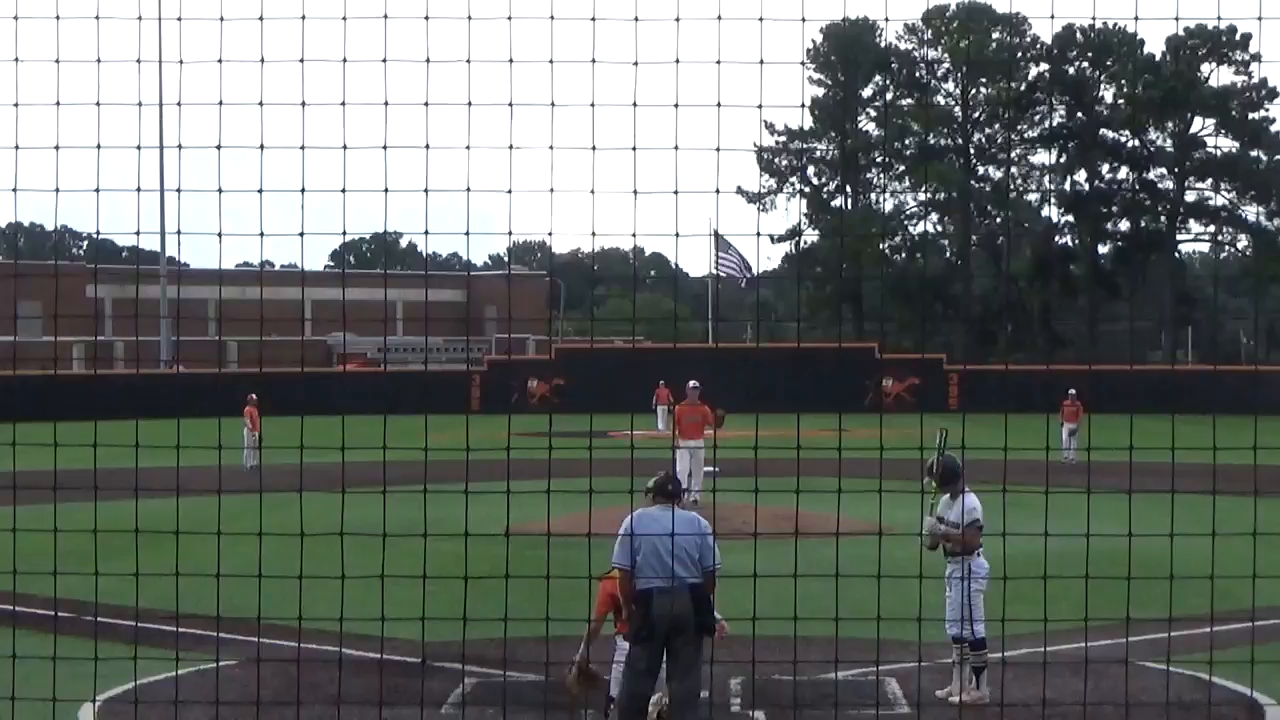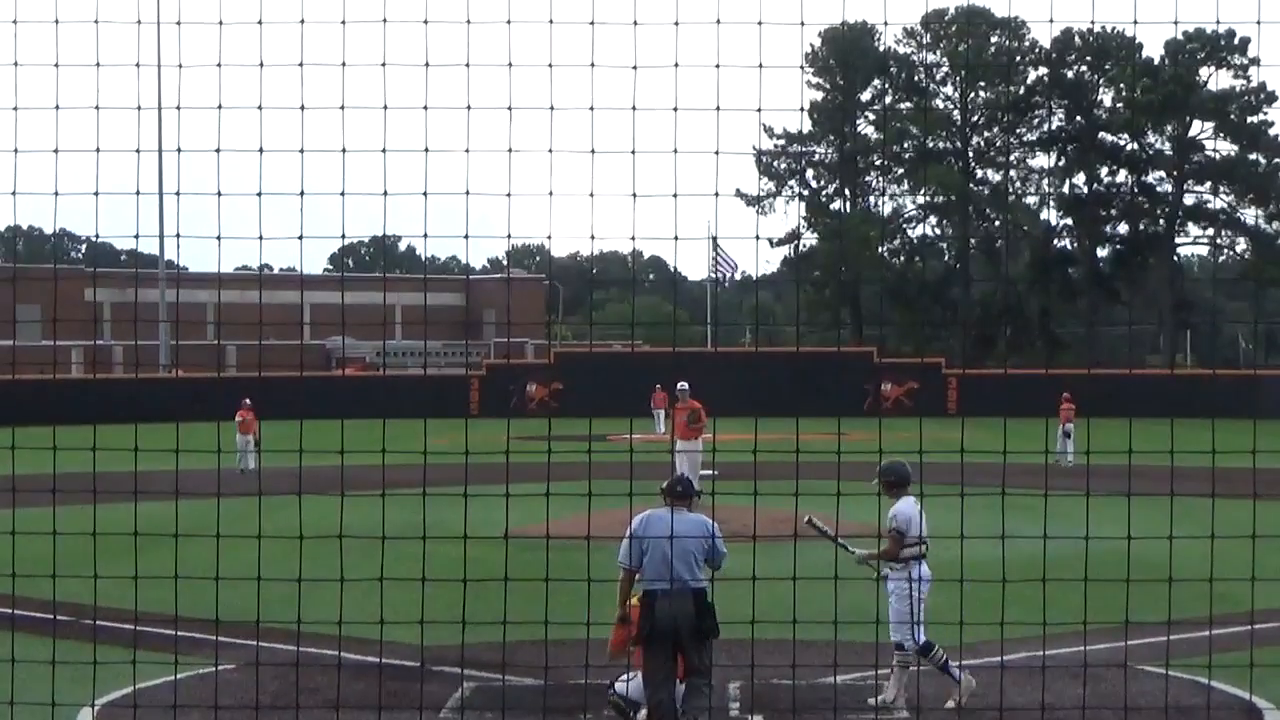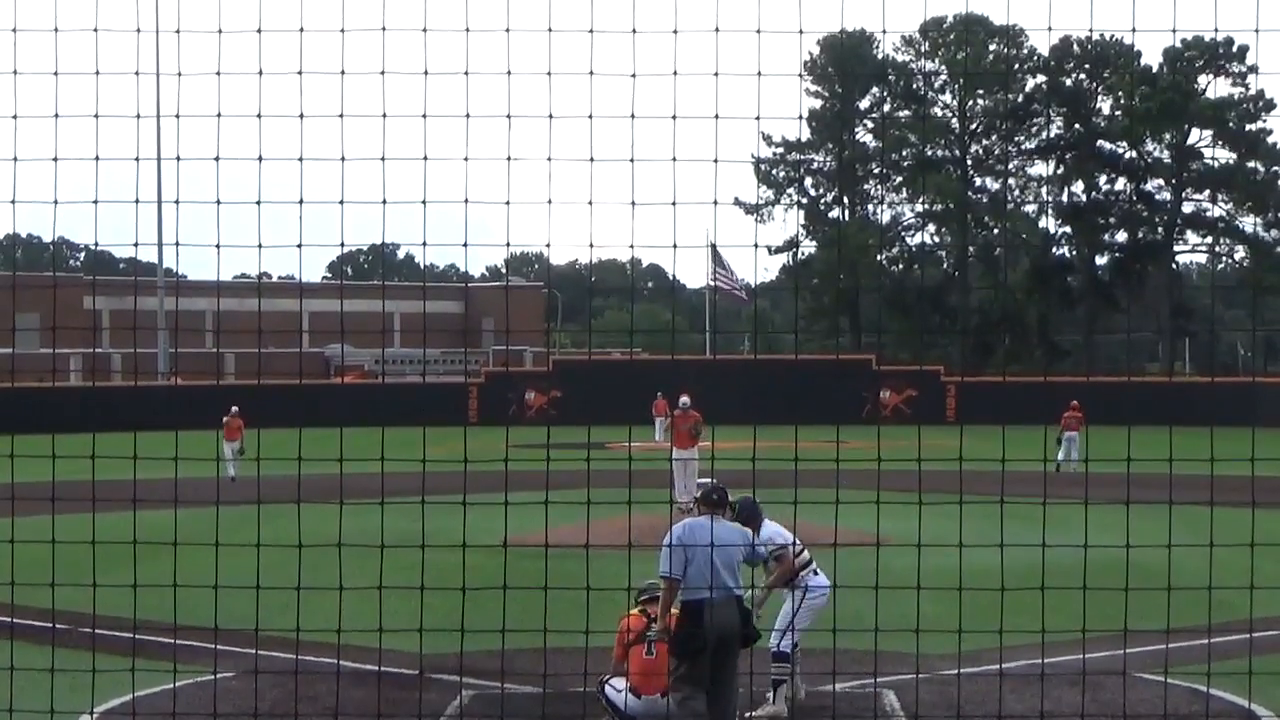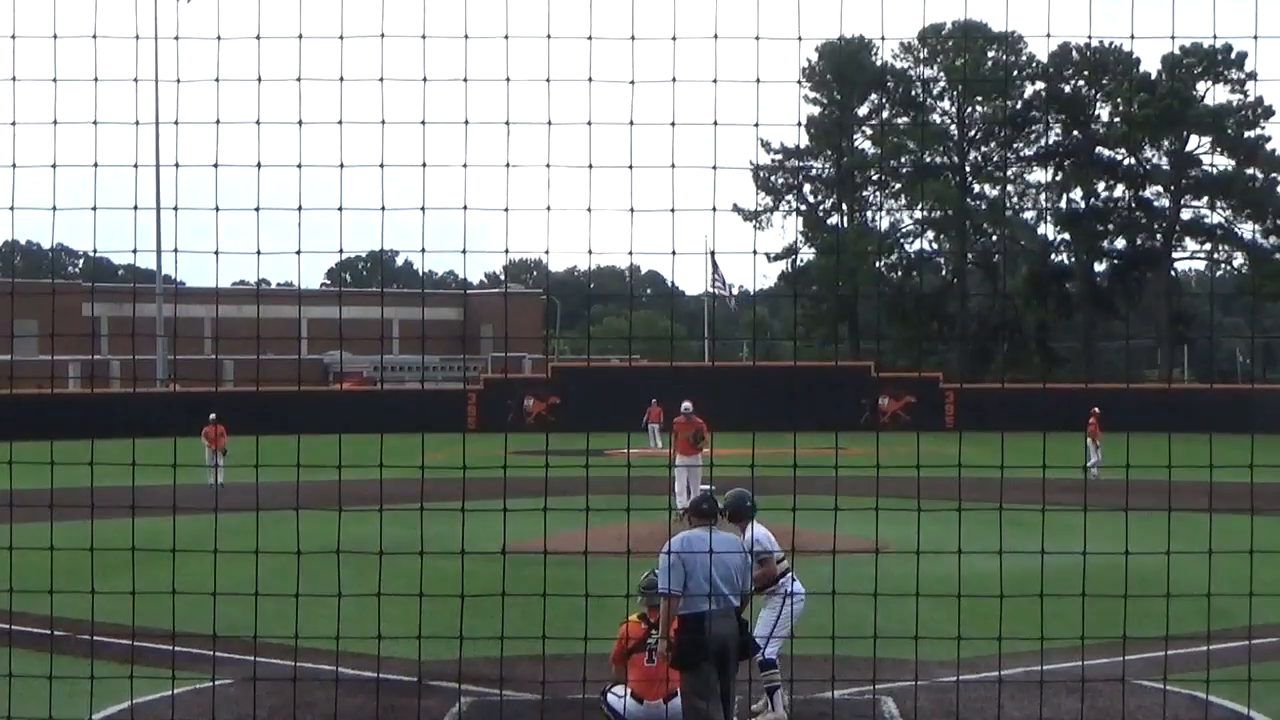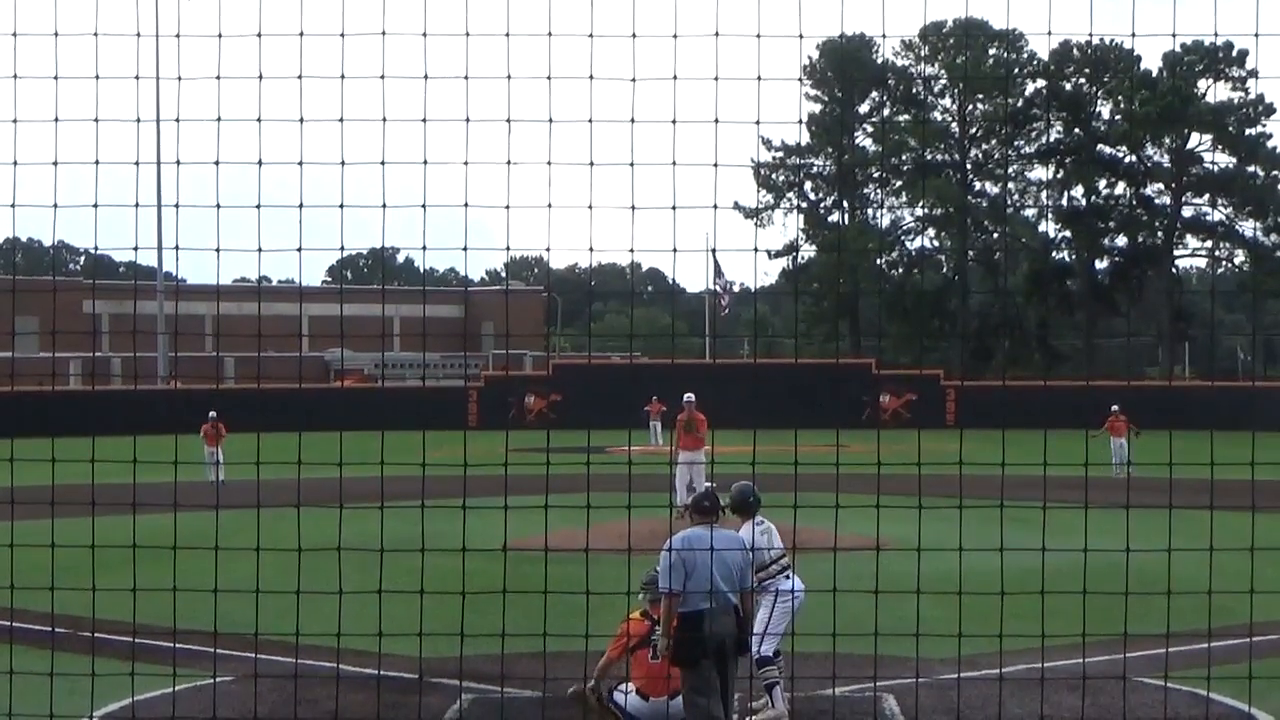
dt=1s
person 1, frame 1
left shoulder: (969, 504)
right shoulder: (945, 501)
left elbow: (972, 542)
right elbow: (932, 544)
left wrist: (943, 532)
right wrist: (931, 531)
left hip: (969, 570)
right hip: (954, 569)
left knee: (972, 629)
right knee: (956, 628)
left ankle: (979, 689)
right ankle: (960, 684)
person 1, frame 2
left shoulder: (898, 510)
right shoulder: (914, 504)
left elbow: (892, 551)
left wrist: (867, 555)
right wrist: (891, 570)
left hip: (907, 578)
right hip: (910, 575)
left knee: (914, 639)
right knee: (901, 636)
left ankle: (959, 680)
right ankle: (894, 693)
person 1, frame 3
left shoulder: (769, 534)
right shoulder: (762, 534)
left elbow: (788, 566)
right elbow: (775, 570)
left wrist: (765, 589)
right wrist: (757, 598)
left hip: (808, 589)
right hip: (811, 587)
left knee: (780, 641)
right knee: (787, 637)
right ankle: (793, 687)
person 1, frame 4
left shoulder: (755, 535)
right shoulder: (750, 533)
left elbow: (770, 571)
left hip: (783, 596)
right hip: (777, 595)
left knee: (764, 651)
right knee: (761, 646)
right ankle: (775, 697)
person 1, frame 5
left shoulder: (744, 536)
right shoulder: (766, 525)
left hip: (777, 592)
right hip: (791, 587)
left knee: (759, 649)
right knee: (769, 644)
right ankle: (776, 697)
person 2, frame 1
left shoulder: (635, 520)
right shoulder: (697, 522)
left elbow: (624, 573)
right elbow: (710, 572)
left wrist: (627, 607)
right wrist: (706, 606)
left hip: (650, 603)
right hip: (689, 602)
left knee: (639, 673)
right knee: (685, 675)
person 2, frame 2
left shoulder: (643, 521)
right shoulder: (706, 525)
left elbow: (628, 571)
right elbow: (718, 563)
left wrist: (622, 606)
left hip: (655, 606)
right hip: (694, 605)
left knee: (658, 677)
right knee: (699, 673)
person 2, frame 3
left shoulder: (682, 530)
right shoulder: (741, 533)
left elbow: (671, 581)
right elbow: (761, 559)
left wrist: (663, 617)
left hip: (697, 615)
right hip: (733, 614)
left knee: (687, 683)
right knee: (725, 686)
person 2, frame 4
left shoulder: (678, 544)
right shoulder: (736, 543)
left elbow: (670, 596)
right elbow: (745, 594)
left wrist: (664, 636)
left hip: (696, 628)
right hip: (731, 625)
left knee: (701, 698)
right knee: (724, 694)
person 2, frame 5
left shoulder: (678, 542)
right shoulder: (737, 541)
left elbow: (671, 596)
right elbow: (747, 592)
left wrist: (665, 635)
right wrist: (745, 629)
left hip: (695, 625)
right hip: (730, 623)
left knee: (701, 695)
right knee: (724, 692)
